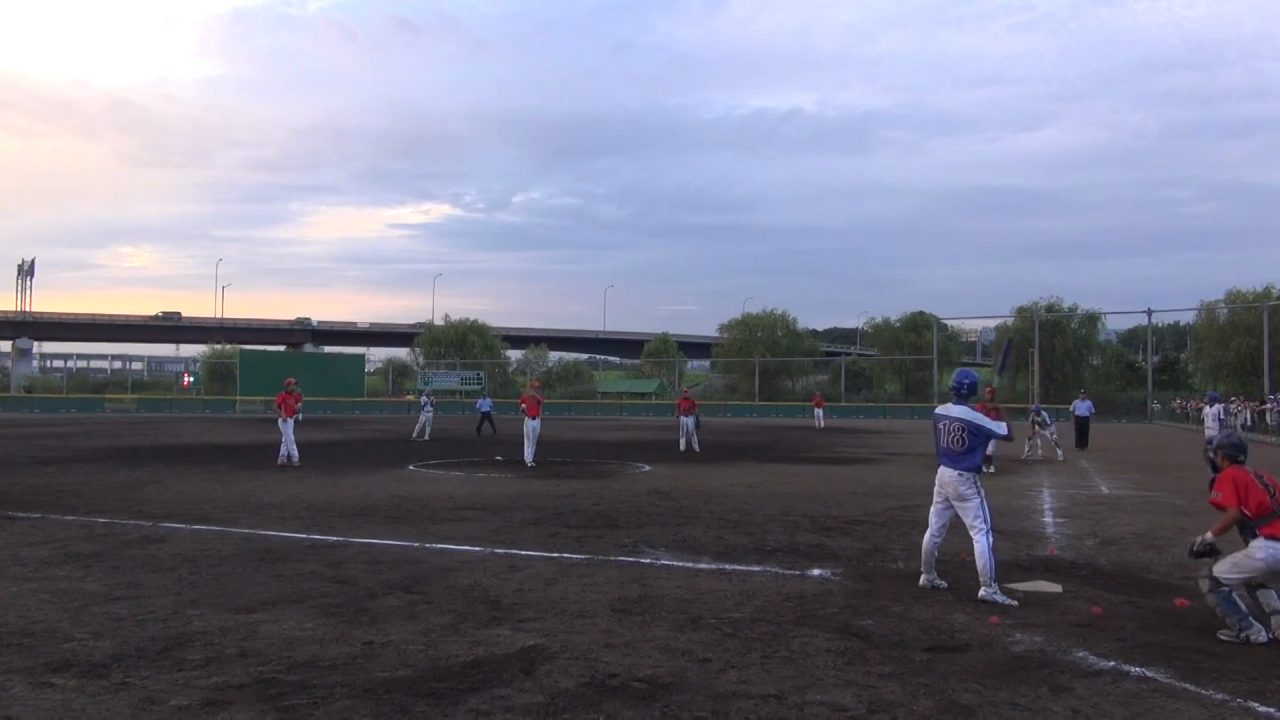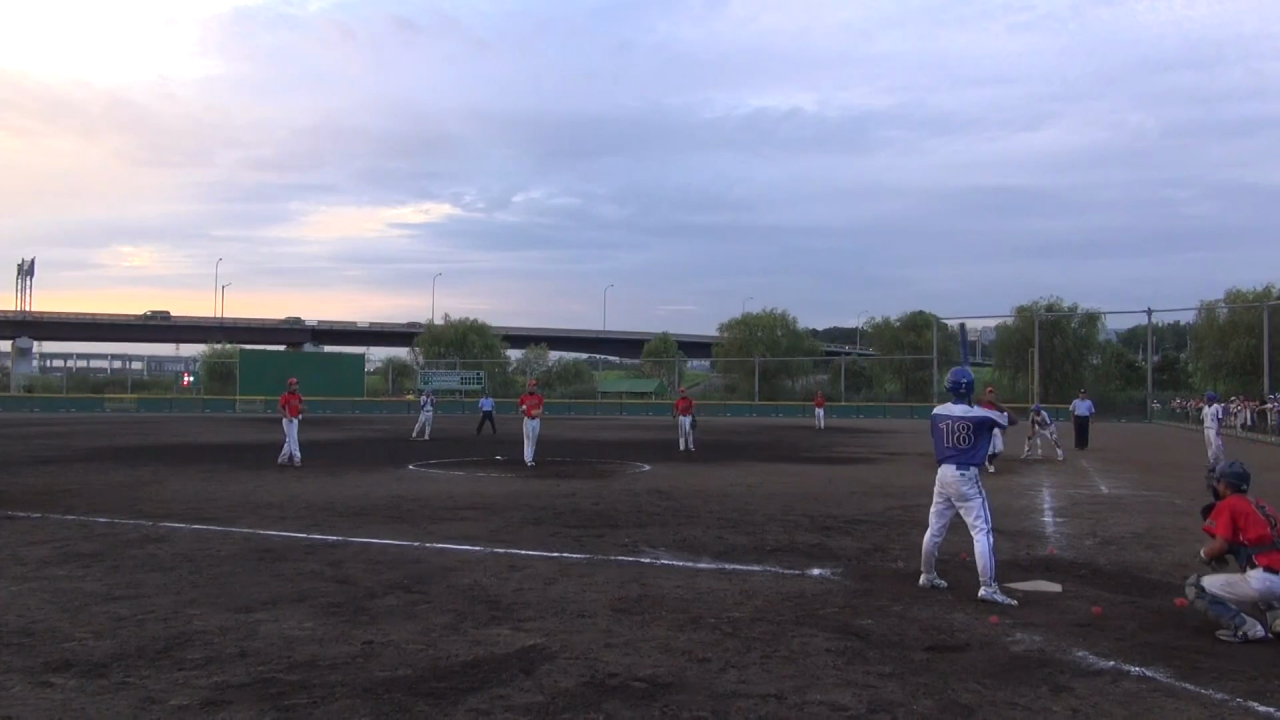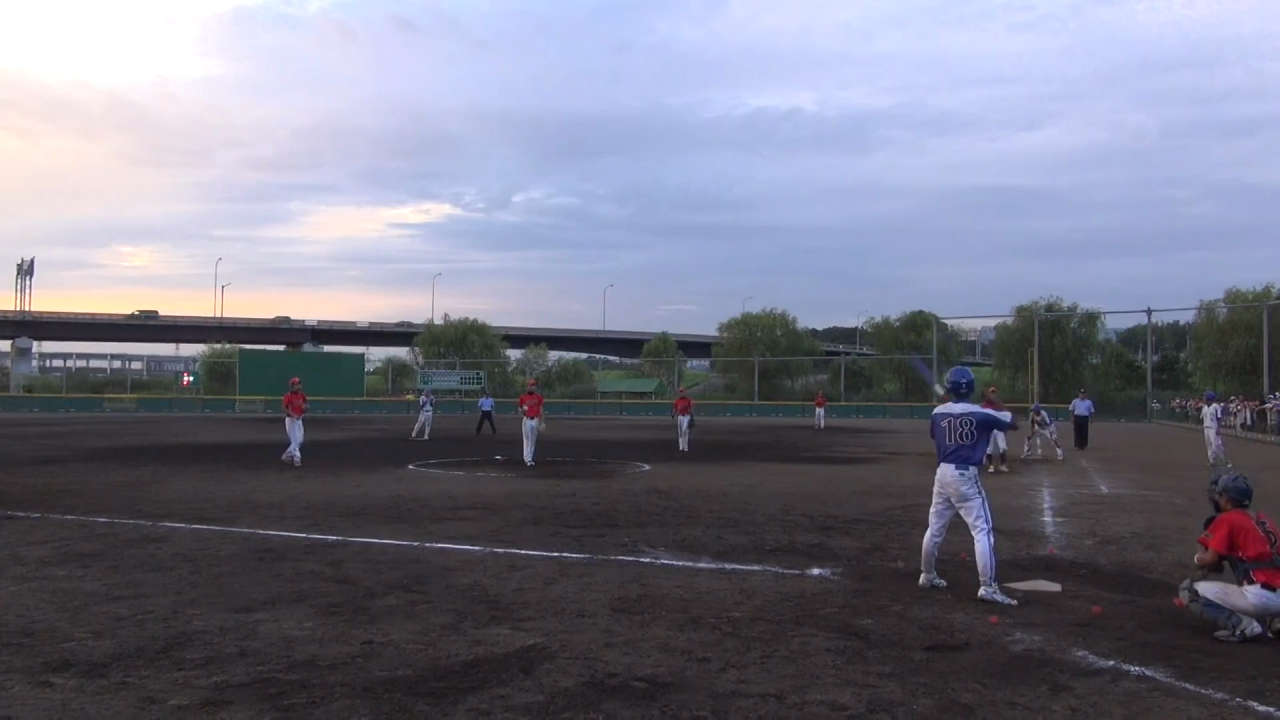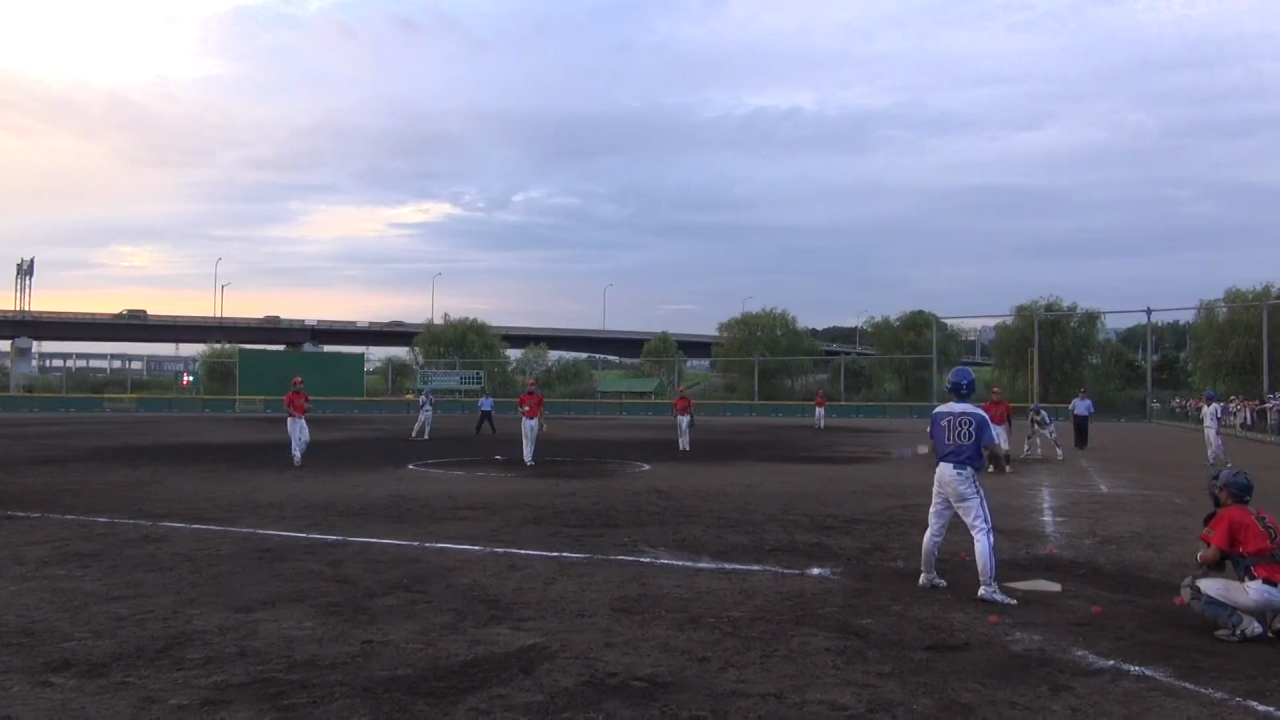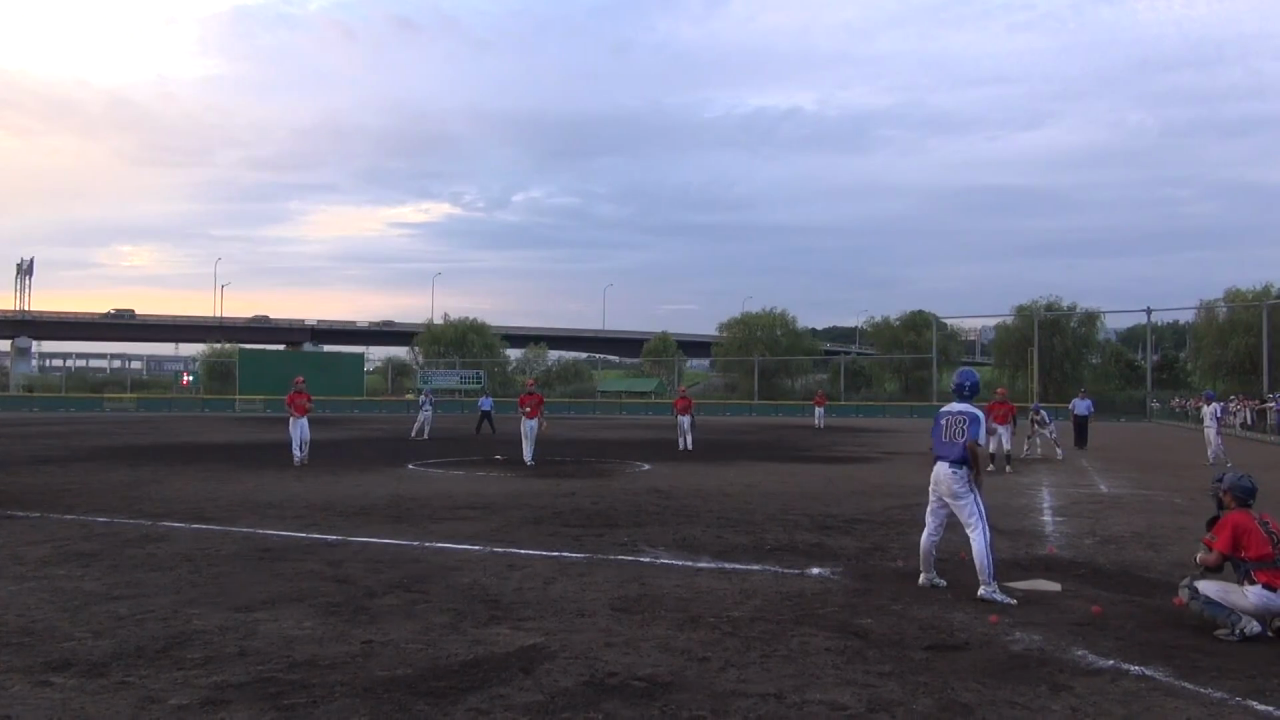
dt=0.2s
person 1, frame 1
left shoulder: (939, 412)
right shoulder: (975, 418)
right elbow: (1008, 435)
right wrist: (999, 412)
left hip: (943, 475)
right hip: (965, 480)
left knee: (935, 528)
right knee: (981, 533)
left ankle: (928, 576)
right ankle: (988, 588)
person 1, frame 2
left shoulder: (937, 413)
right shoulder: (979, 415)
right elbow: (1013, 420)
right wrist: (993, 404)
left hip: (944, 474)
right hip: (966, 477)
left knee: (935, 528)
right knee: (982, 532)
left ankle: (927, 576)
right ankle: (988, 588)
person 1, frame 3
left shoulder: (937, 413)
right shoulder: (981, 413)
right elbow: (1013, 424)
right wrist: (998, 410)
left hip: (943, 473)
right hip: (966, 476)
left knee: (935, 527)
right knee: (982, 531)
left ankle: (927, 575)
right ankle: (988, 588)
person 1, frame 4
left shoulder: (938, 412)
right shoulder: (979, 416)
left elbow: (934, 445)
right elbow: (989, 449)
left hip: (942, 472)
right hip: (965, 475)
left knee: (935, 527)
right knee: (982, 532)
left ankle: (927, 575)
right ankle: (988, 587)
person 1, frame 5
left shoulder: (942, 412)
right shoulder: (975, 415)
left elbow: (933, 445)
right elbow: (971, 446)
right wrist: (977, 472)
left hip: (938, 471)
right hip: (958, 474)
left knee: (932, 527)
right knee: (978, 530)
left ankle: (927, 575)
right ankle: (987, 587)
person 2, frame 1
left shoulder: (1228, 476)
right shoulder: (1262, 477)
left elbow: (1232, 514)
left wrist: (1207, 537)
left knee: (1211, 580)
right knee: (1254, 578)
left ankle: (1249, 631)
person 2, frame 2
left shoulder: (1227, 505)
right shoulder: (1262, 506)
left elbow: (1220, 546)
left wrist: (1204, 553)
left hip: (1263, 580)
left knee: (1195, 587)
right knee: (1247, 577)
left ankle: (1246, 628)
person 2, frame 3
left shoulder: (1226, 519)
right shoulder: (1262, 521)
left elbow: (1210, 559)
left wrist: (1197, 559)
right wrist: (1225, 557)
left hip: (1258, 597)
left knee: (1188, 590)
left ankle: (1243, 627)
person 2, frame 4
left shoulder: (1227, 515)
right shoulder: (1263, 516)
left elbow: (1212, 555)
left wrist: (1199, 557)
right wrist: (1227, 554)
left hip: (1260, 593)
left knee: (1190, 588)
left ankle: (1243, 625)
person 2, frame 5
left shoulder: (1231, 519)
right shoulder: (1265, 520)
left elbow: (1214, 560)
left wrist: (1199, 558)
right wrist: (1229, 556)
left hip: (1258, 597)
left knee: (1188, 589)
left ankle: (1241, 624)
